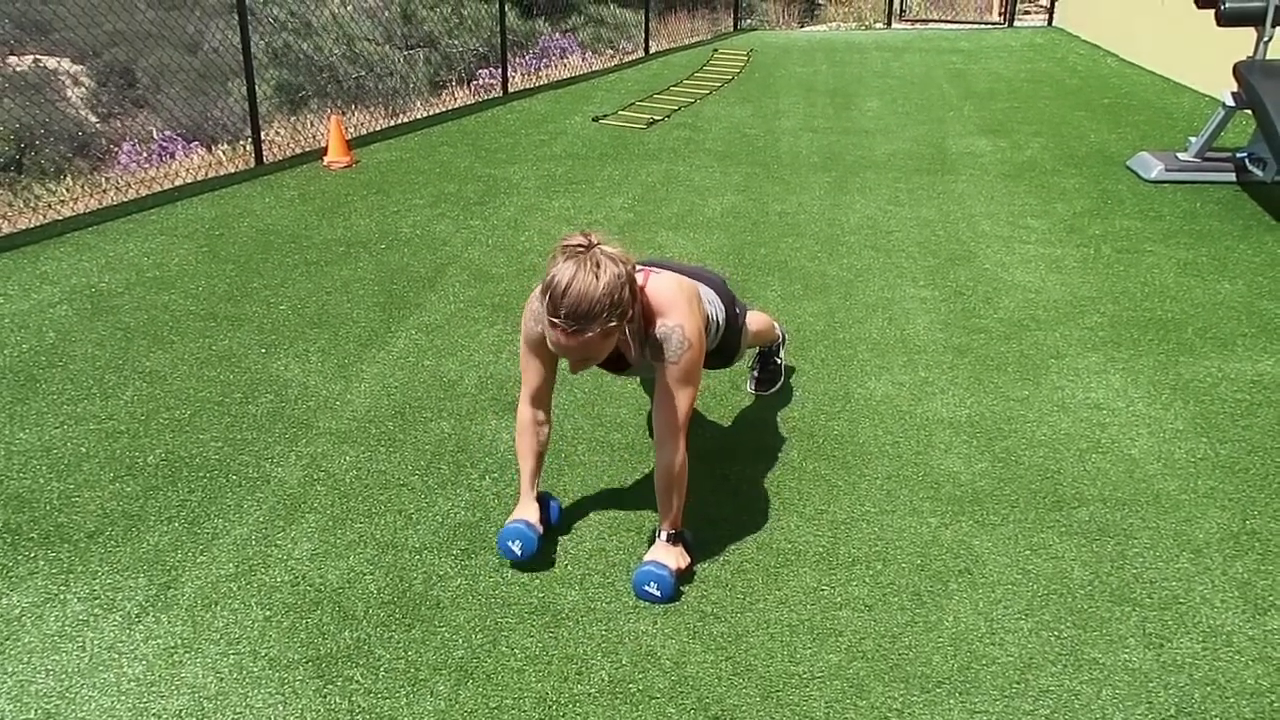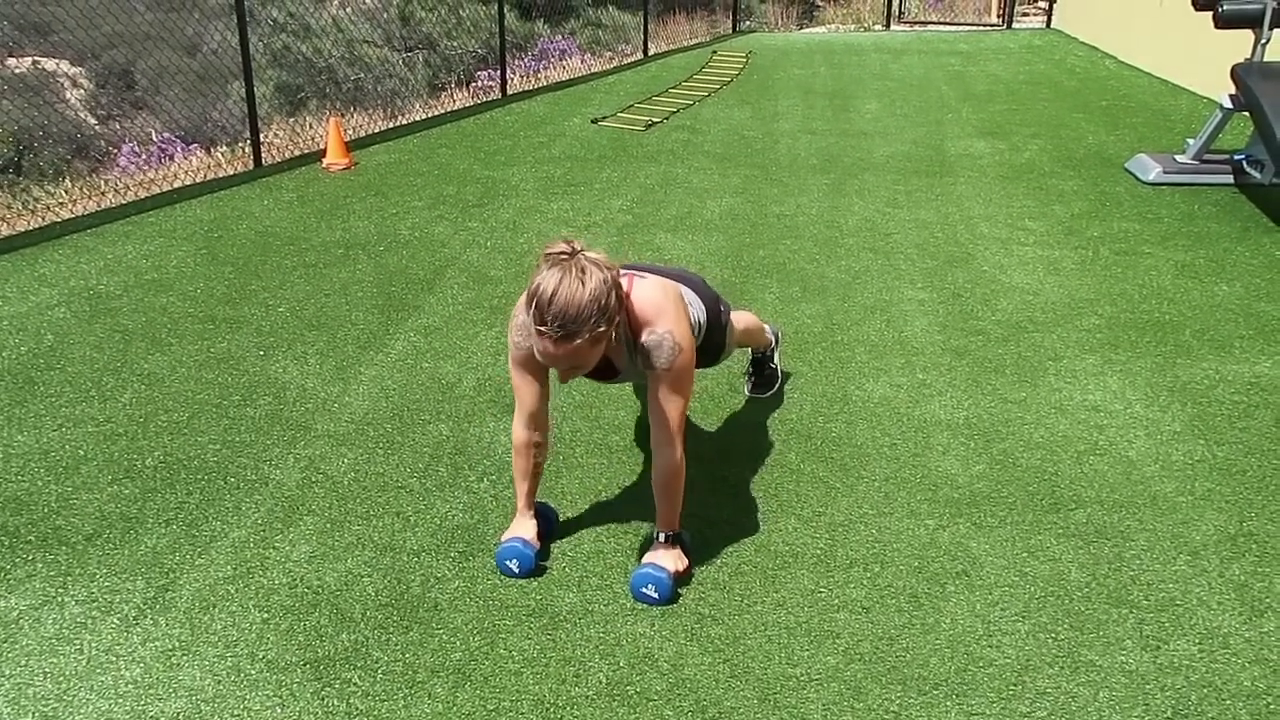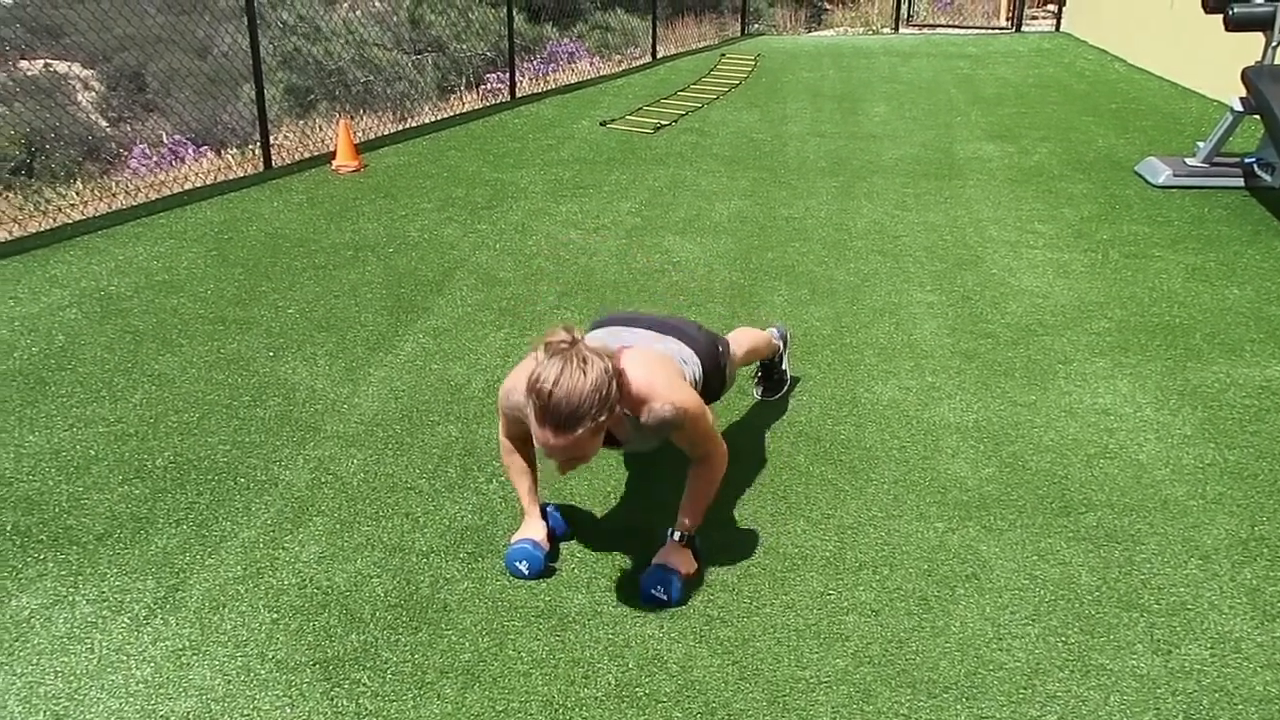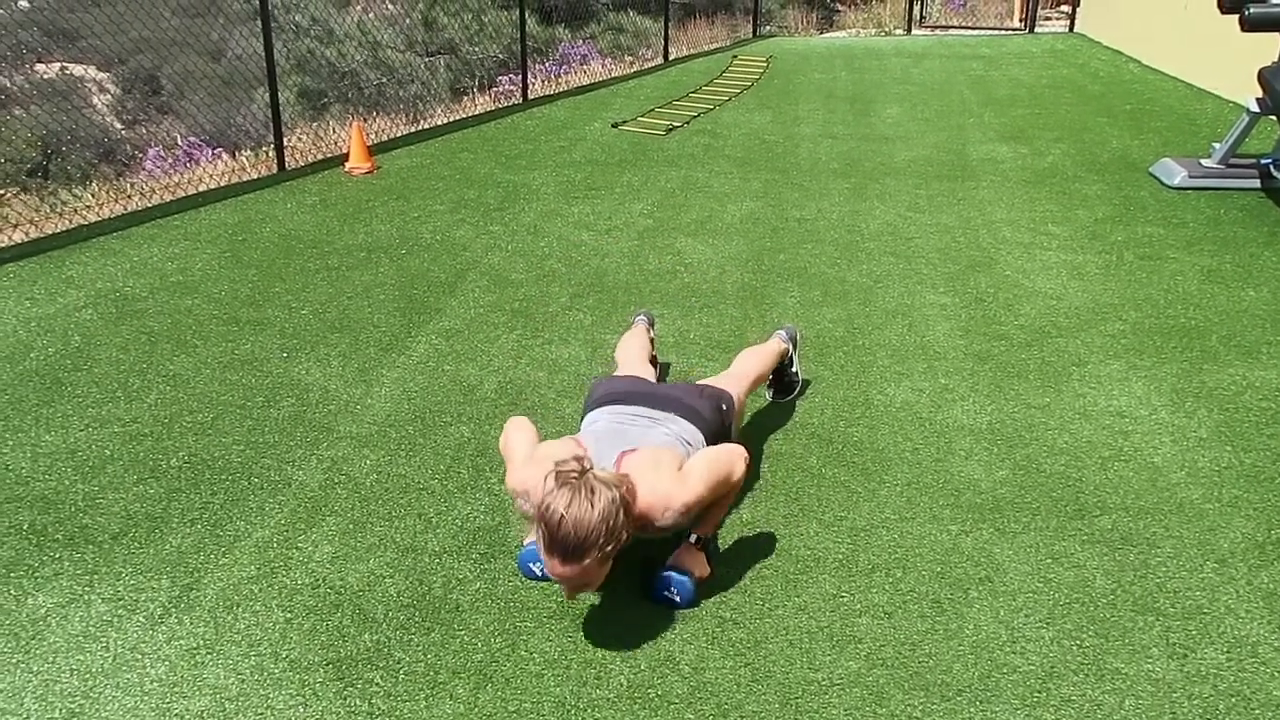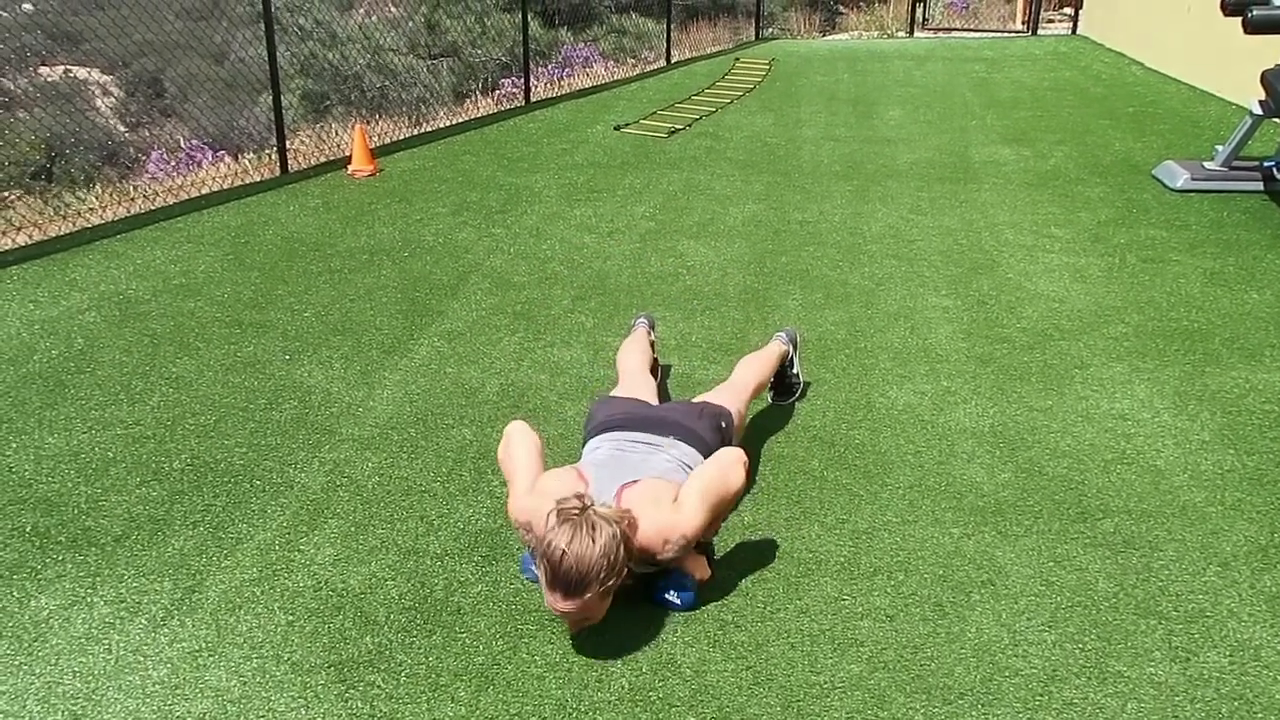
dt=0.3s
person 1, frame 1
left shoulder: (673, 325)
right shoulder: (545, 308)
left elbow: (670, 443)
right elbow: (533, 407)
left wrist: (669, 537)
right wrist: (527, 499)
left hip: (709, 304)
left knee: (744, 329)
left ankle: (772, 337)
person 1, frame 2
left shoulder: (661, 331)
right shoulder: (532, 318)
left elbow: (668, 447)
right elbow: (528, 425)
left wrist: (666, 539)
right wrist: (524, 515)
left hip: (693, 303)
left knee: (733, 330)
left ankle: (765, 341)
person 1, frame 3
left shoulder: (662, 404)
right shoulder: (519, 390)
left elbow: (712, 457)
right elbow: (511, 438)
left wrist: (680, 540)
right wrist: (532, 516)
left hip: (685, 347)
left knee: (730, 353)
left ankle: (773, 341)
person 1, frame 4
left shoulder: (666, 503)
right shoulder: (532, 490)
left elbow: (737, 460)
right elbow: (514, 427)
left wrist: (695, 543)
left hip: (689, 417)
right hip: (610, 403)
left knee: (737, 380)
left ankle: (781, 344)
right ankle: (642, 327)
person 1, frame 5
left shoulder: (665, 537)
right shoulder: (534, 516)
left elbow: (735, 461)
right elbow: (517, 430)
left hip: (690, 437)
right hip: (613, 427)
left knee: (736, 388)
right knee: (632, 382)
left ankle: (780, 346)
right ankle: (643, 331)
